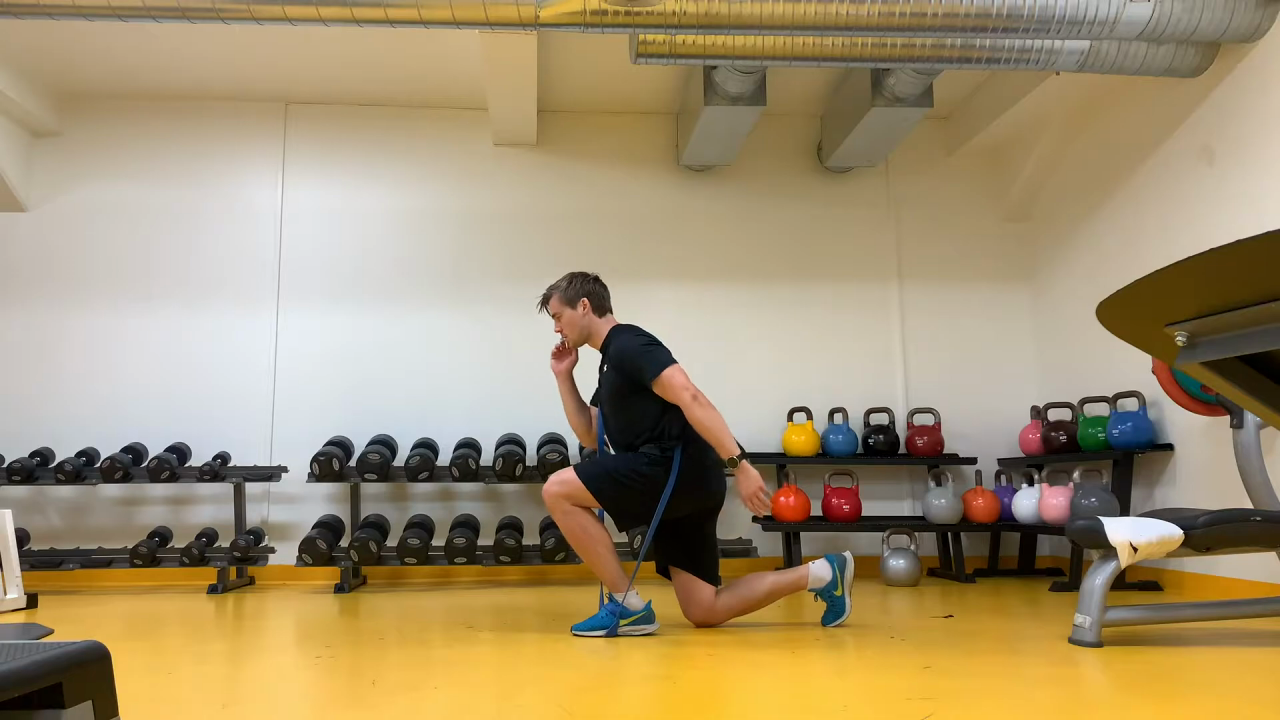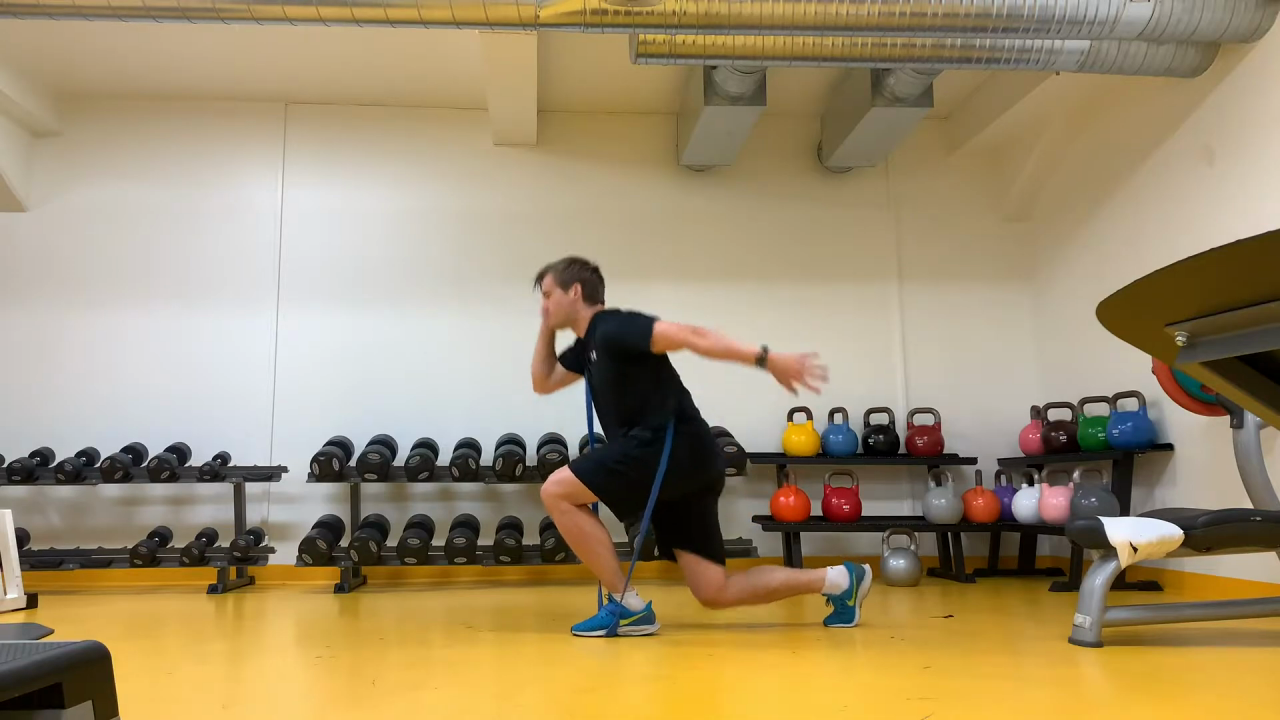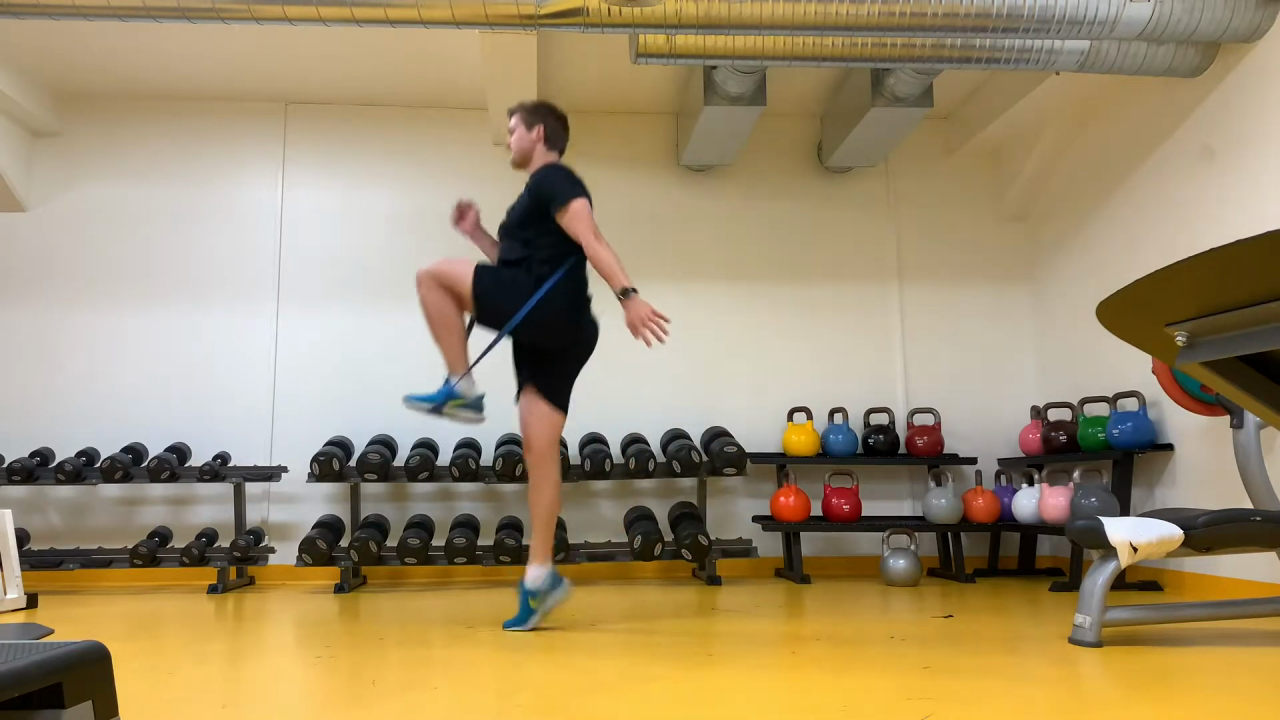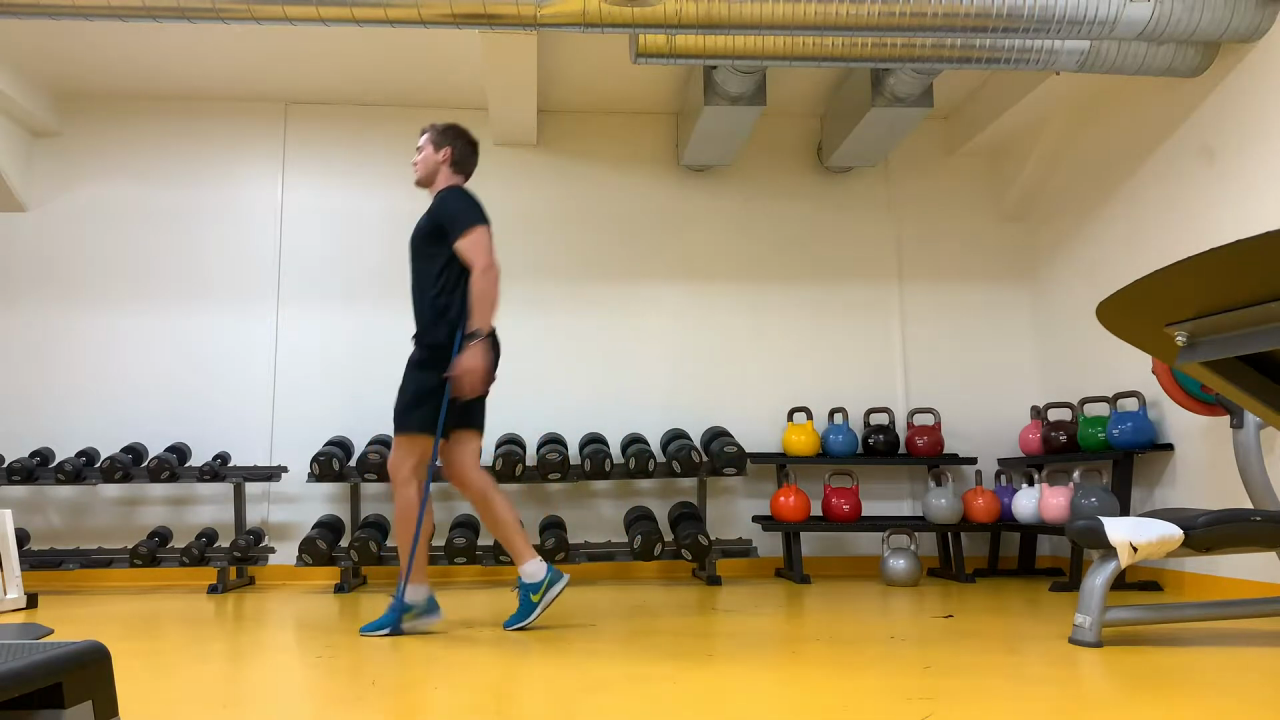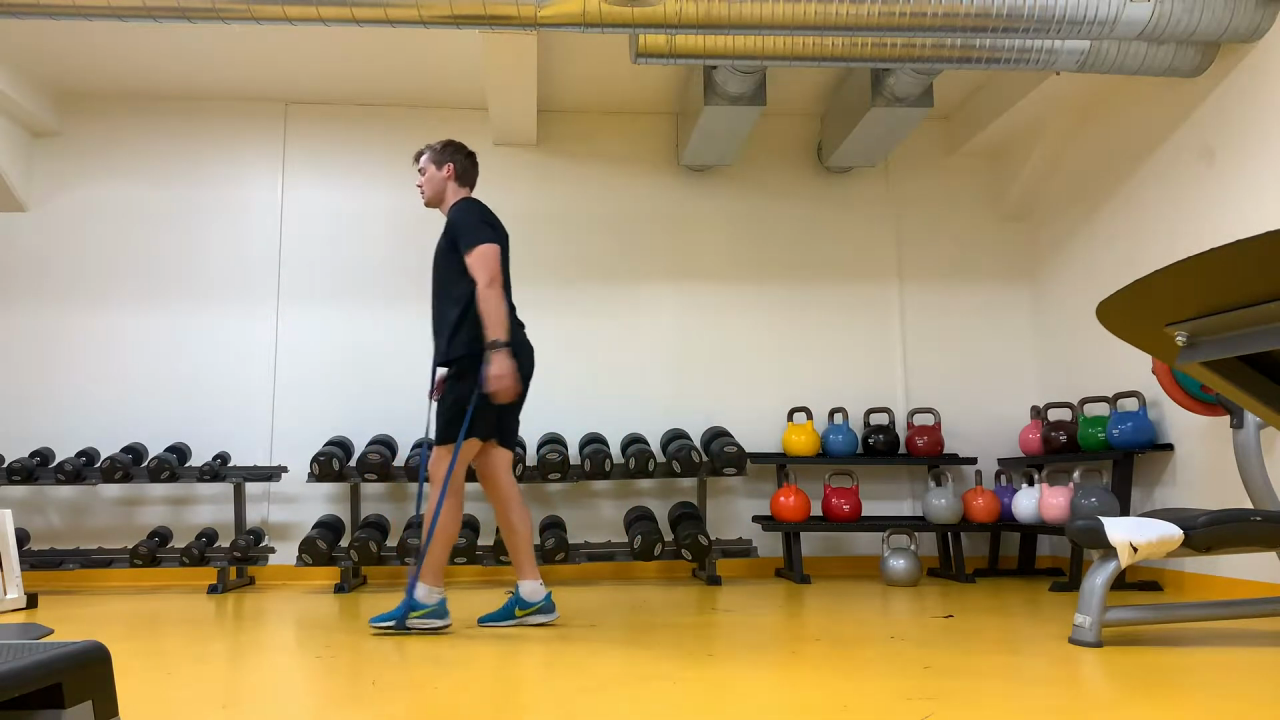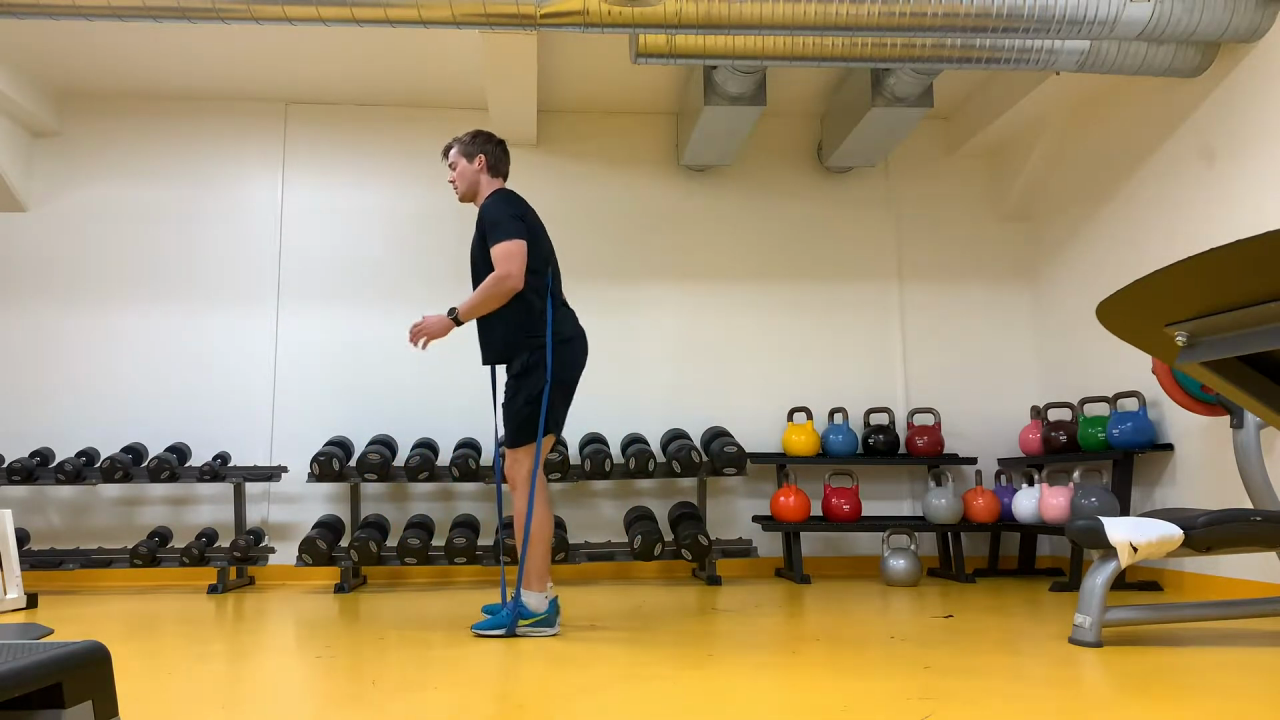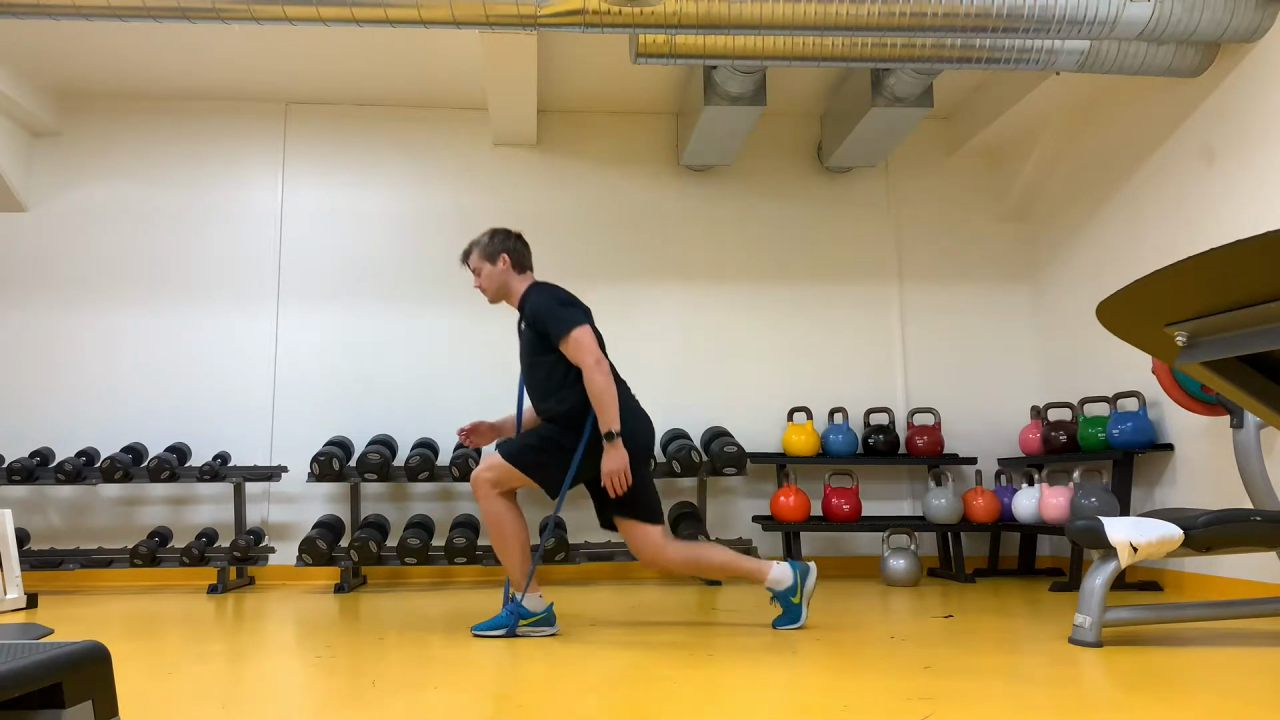
dt=0.7s
person 1, frame 1
left shoulder: (629, 345)
right shoulder: (612, 360)
left elbow: (691, 398)
right elbow: (590, 436)
left wrist: (738, 465)
right wrist: (564, 378)
left hip: (677, 468)
right hip: (681, 481)
left knee: (558, 490)
right knee: (706, 611)
left ankle: (627, 606)
right ankle: (823, 573)
person 1, frame 2
left shoulder: (616, 328)
right shoulder: (591, 345)
left elbow: (692, 335)
right elbow: (543, 384)
left wrist: (767, 359)
right wrist: (547, 329)
left hip: (671, 448)
right hip: (687, 461)
left knee: (556, 493)
right knee: (716, 593)
left ankle: (627, 607)
right ankle: (840, 580)
person 1, frame 3
left shoulder: (554, 180)
right shoulder: (537, 193)
left elbow: (592, 239)
right elbow: (514, 262)
left wrist: (628, 295)
right wrist: (478, 232)
left hip: (549, 307)
right hip: (547, 320)
left knee: (433, 275)
right knee: (540, 447)
left ankle: (462, 387)
right ankle: (541, 579)
person 1, frame 4
left shoulder: (453, 203)
right shoulder: (451, 210)
left elbow: (486, 269)
left wrist: (476, 342)
left hip: (449, 351)
right hip: (455, 354)
left knee: (404, 467)
right knee: (464, 472)
left ankle: (414, 599)
right ankle: (536, 576)
person 1, frame 5
left shoulder: (467, 215)
right shoulder: (472, 222)
left elbow: (490, 284)
left wrist: (498, 350)
left hip: (485, 361)
right hip: (492, 361)
left knee: (443, 472)
right knee: (496, 477)
left ankle: (427, 600)
right ankle: (533, 596)
person 1, frame 6
left shoulder: (500, 206)
right shoulder: (506, 212)
left elbow: (510, 278)
left wrist: (450, 318)
left hip: (542, 352)
right hip: (545, 351)
left knee: (521, 471)
right knee: (524, 473)
left ankle: (534, 605)
right ankle: (541, 591)
person 1, frame 7
left shoulder: (544, 302)
right shoulder: (536, 313)
left elbow: (594, 365)
left wrist: (611, 442)
right wrist: (501, 429)
left hip: (599, 431)
right hip: (615, 435)
left knee: (487, 480)
right knee: (658, 550)
left ankle: (530, 607)
right ankle: (784, 576)
